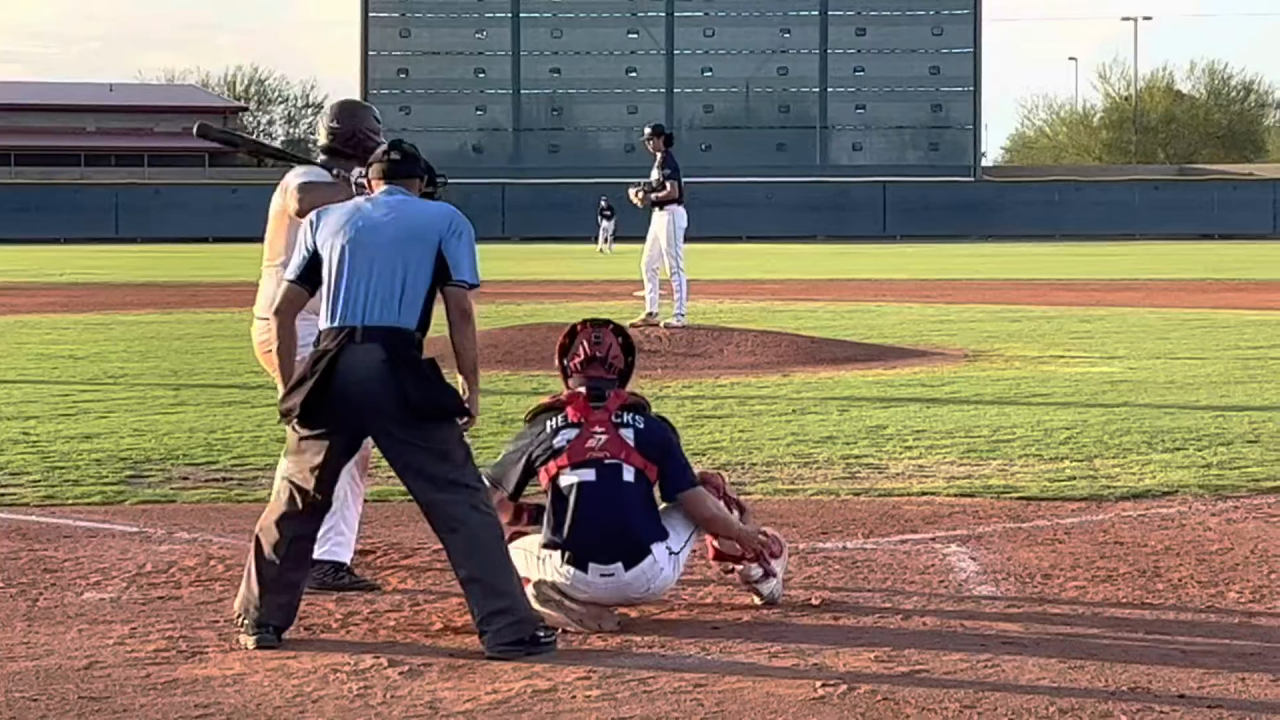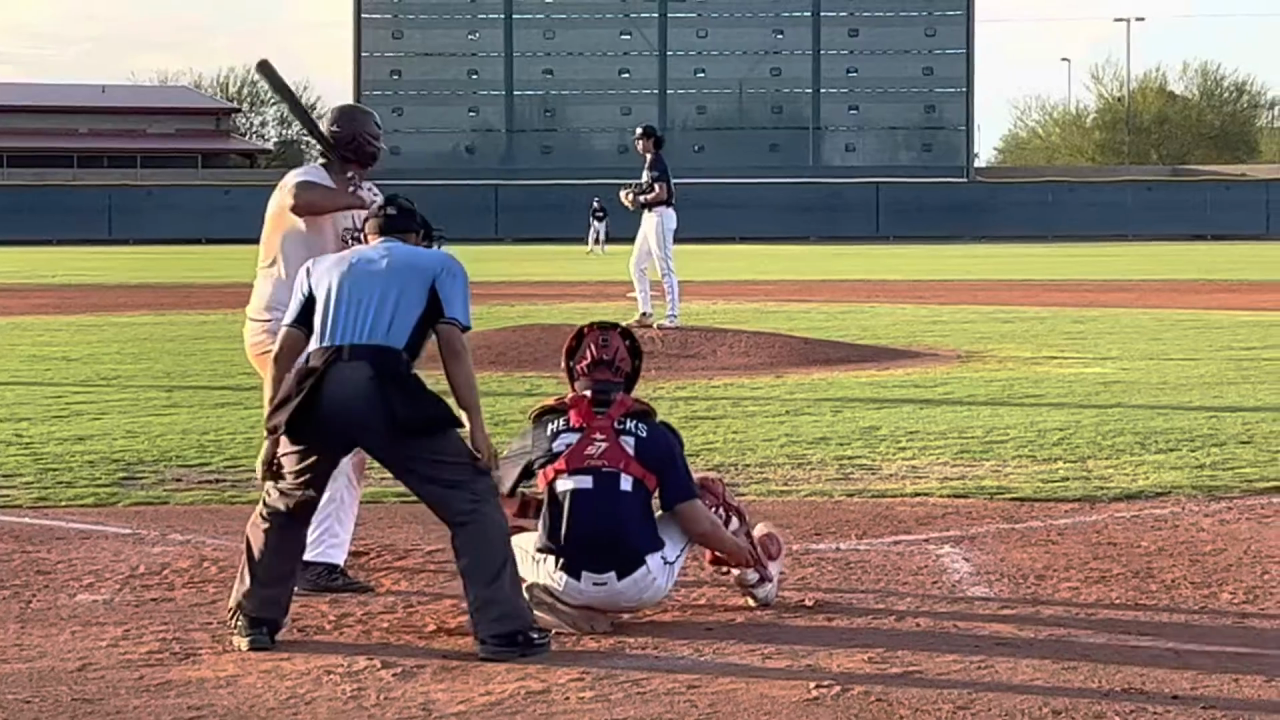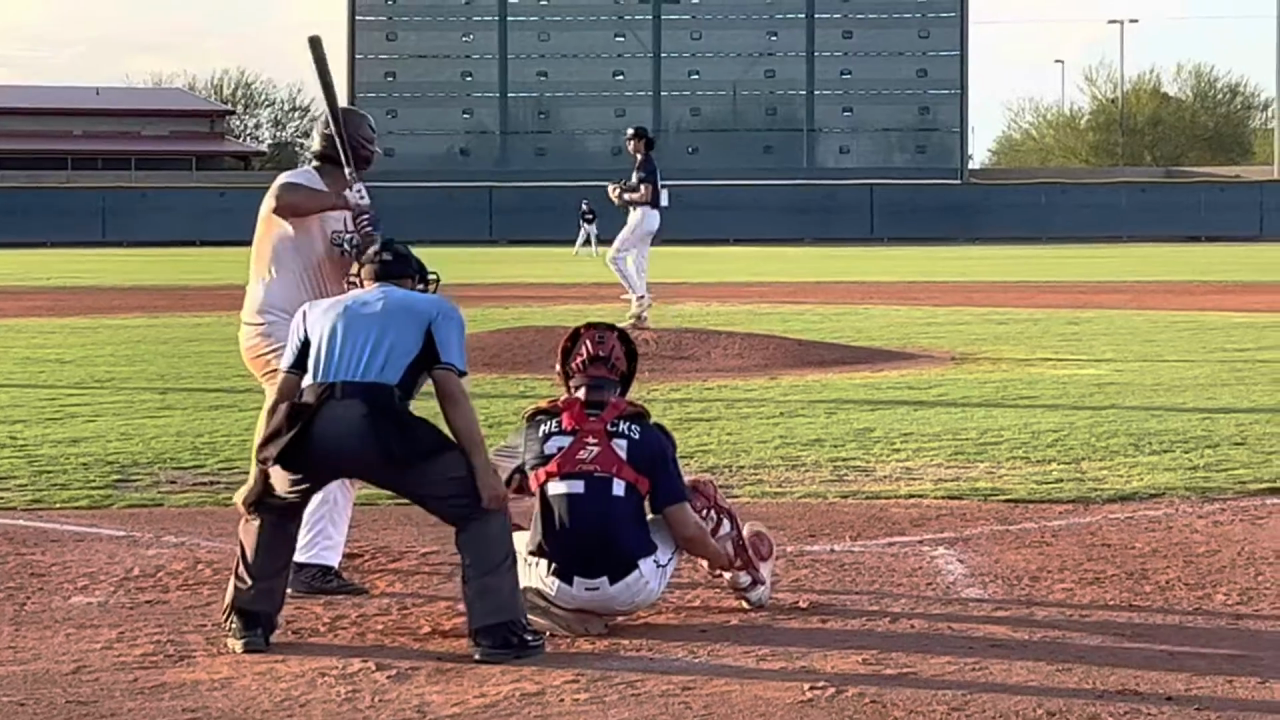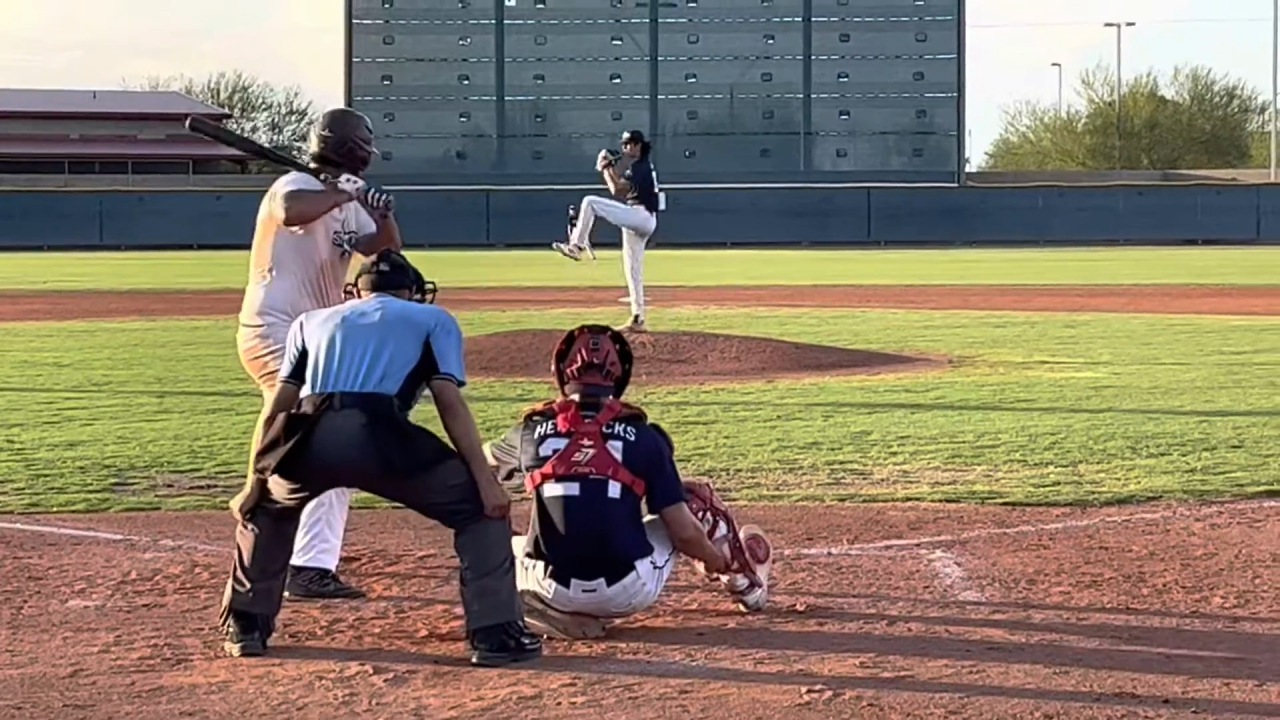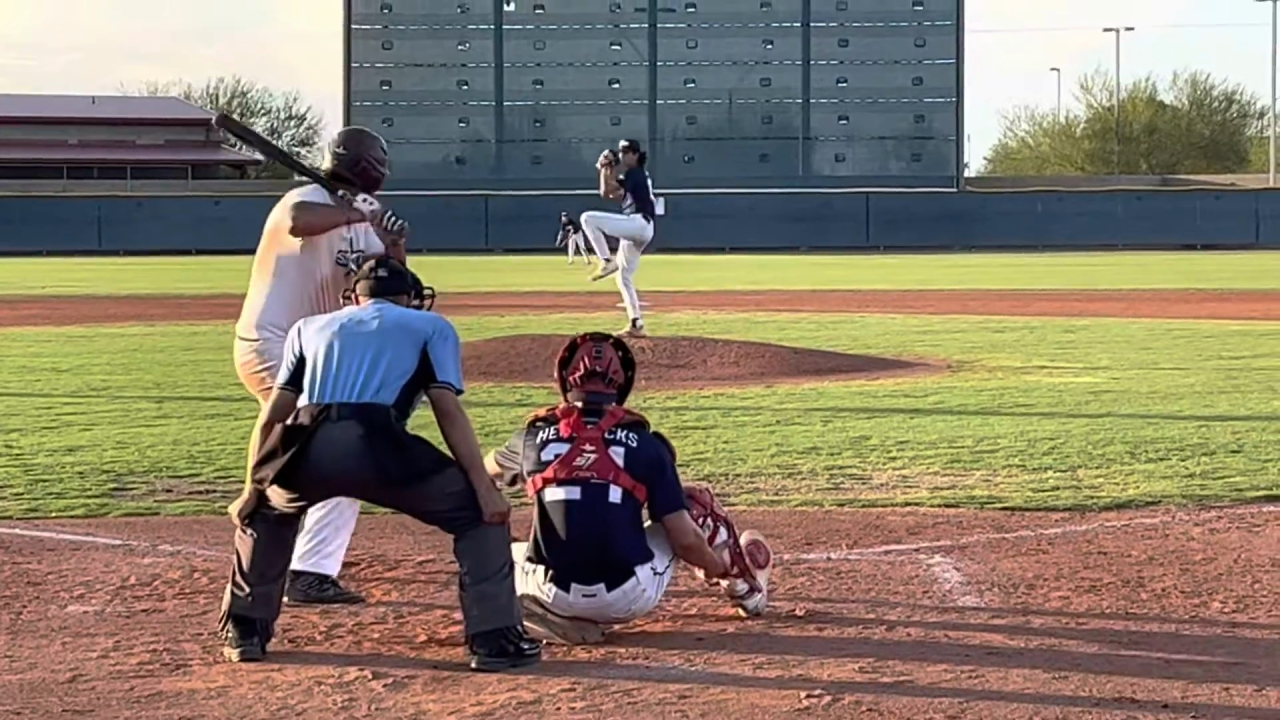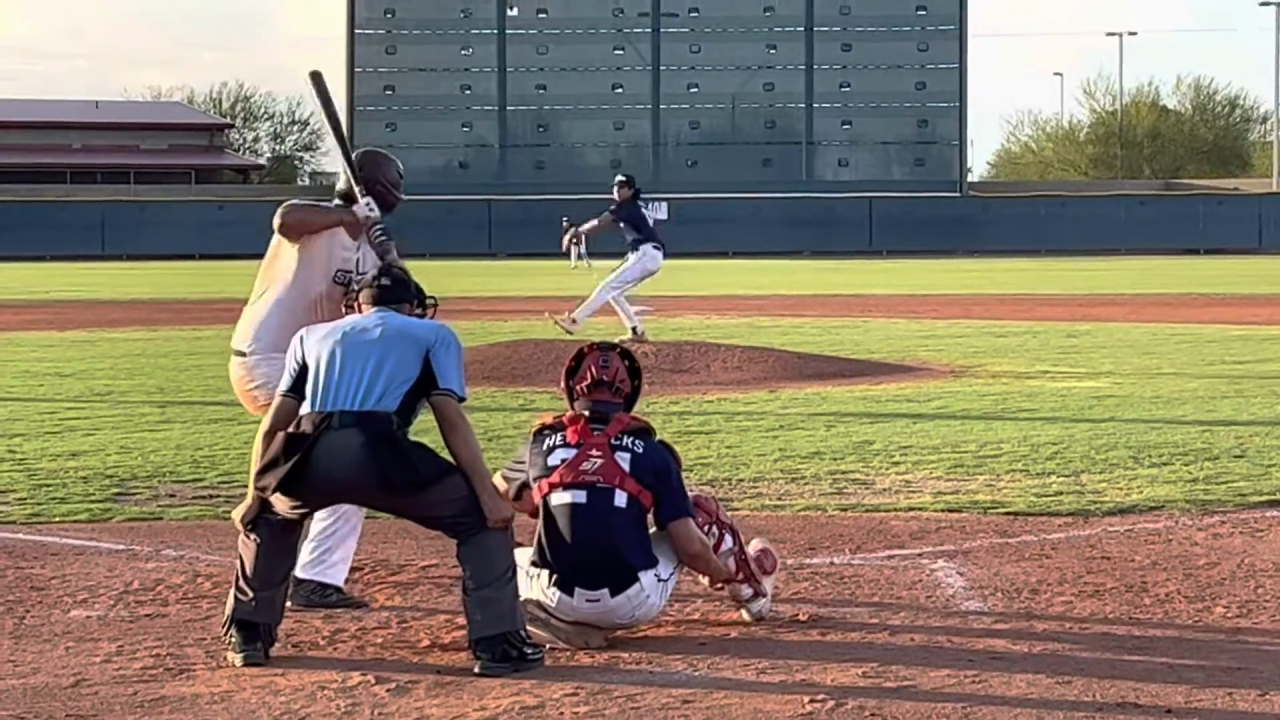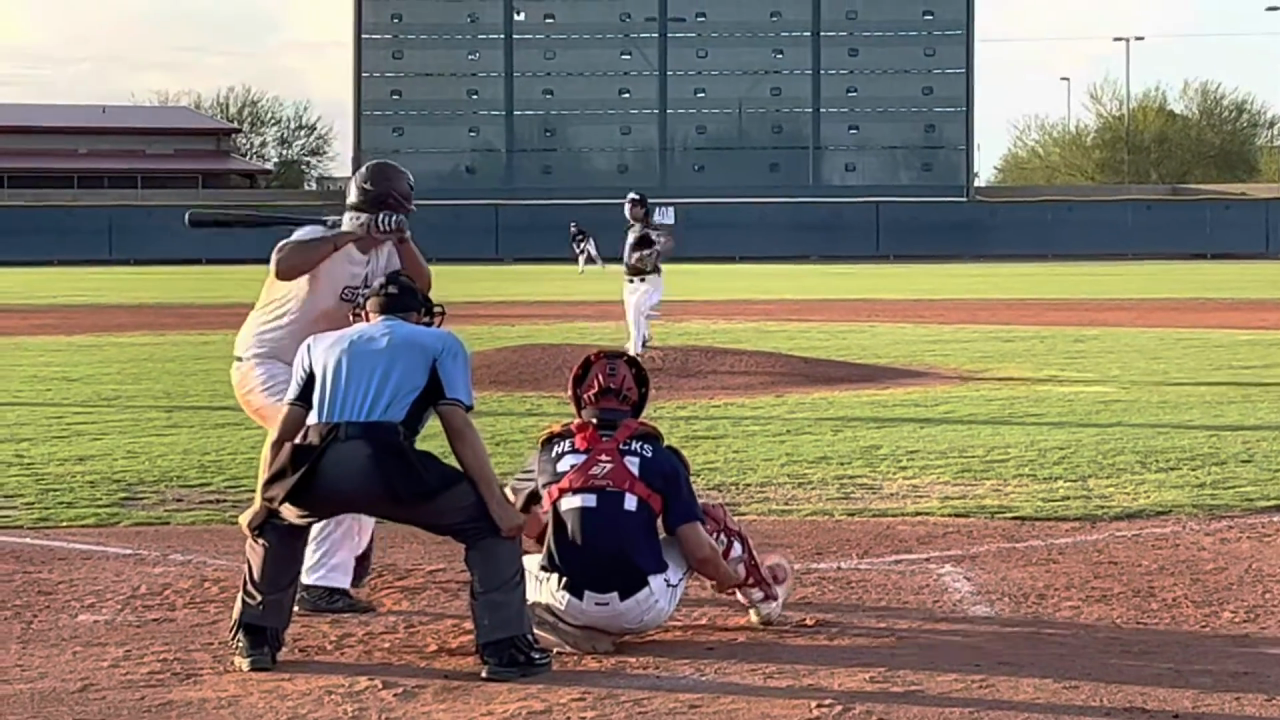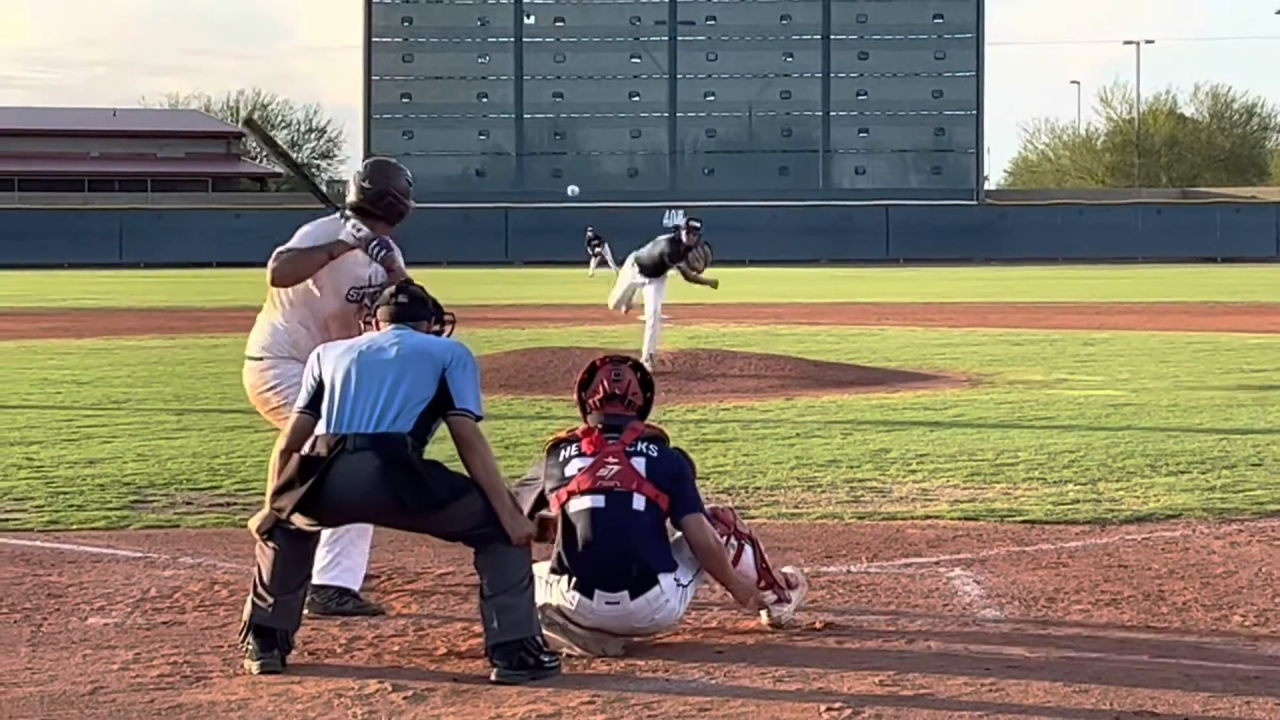
dt=0.3s
person 1, frame 1
left shoulder: (346, 191)
right shoulder: (308, 177)
right elbow: (302, 204)
right wrist: (352, 187)
left hip: (322, 331)
right hip: (295, 330)
right ankle: (323, 562)
person 1, frame 2
left shoulder: (350, 196)
right shoulder: (308, 179)
right elbow: (298, 201)
right wrist: (356, 200)
right hip: (286, 330)
right ankle: (319, 565)
person 1, frame 3
left shoulder: (346, 198)
right shoulder: (298, 182)
right elbow: (282, 202)
left wrist: (367, 237)
right wrist: (342, 202)
right hip: (281, 334)
right ankle: (311, 566)
person 1, frame 4
left shoulder: (345, 201)
right shoulder: (297, 184)
left elbow: (384, 249)
right elbow: (291, 213)
left wrist: (385, 214)
right wrist: (343, 193)
right hip: (280, 336)
right ankle: (310, 570)
person 1, frame 5
left shoulder: (355, 222)
right shoulder: (307, 198)
right elbow: (299, 224)
left wrist: (394, 239)
right wrist: (355, 212)
right hip: (276, 348)
right ankle: (311, 575)
person 1, frame 6
left shoulder: (370, 240)
right shoulder: (318, 224)
right elbow: (284, 221)
left wrist: (387, 256)
right wrist: (350, 214)
right hip: (266, 362)
left ankle: (334, 547)
right ankle: (315, 581)
person 1, frame 7
left shoulder: (383, 250)
right shoulder: (321, 236)
left elbow: (420, 286)
right elbow: (281, 266)
left wrist: (404, 240)
right wrist: (343, 235)
right hip: (265, 367)
left ankle: (348, 552)
right ankle: (321, 586)
person 1, frame 8
left shoulder: (381, 246)
right shoulder: (321, 234)
right elbow: (279, 275)
left wrist: (392, 270)
right wrist: (343, 245)
right hip: (281, 369)
left ankle: (336, 566)
right ankle: (331, 588)
person 2, frame 1
left shoulder: (325, 218)
right shoulder: (445, 218)
left elbow: (283, 310)
right elbow: (459, 311)
left wrist: (291, 385)
right wrist: (470, 388)
left hip: (331, 371)
right hip: (399, 370)
left knee: (299, 498)
right knee: (457, 498)
left ankle: (261, 620)
right ankle: (509, 628)
person 2, frame 2
left shoulder: (321, 265)
right shoulder: (440, 263)
left elbow: (281, 356)
right elbow: (453, 346)
left wrist: (271, 436)
right wrist: (477, 428)
left hip: (318, 394)
right hip: (387, 391)
left knee: (283, 501)
right knee: (474, 500)
left ankle: (254, 621)
right ankle: (504, 630)
person 2, frame 3
left shoulder: (315, 309)
right shoulder: (435, 307)
left elbow: (280, 399)
right elbow: (450, 391)
left wrist: (258, 475)
right wrist: (482, 469)
left hip: (311, 431)
right hip: (380, 427)
left knee: (270, 501)
right knee: (481, 503)
left ankle: (248, 622)
right ankle: (499, 631)
person 2, frame 4
left shoulder: (312, 319)
right shoulder: (433, 318)
left elbow: (276, 409)
right elbow: (450, 402)
left wrist: (254, 484)
right wrist: (485, 480)
left hip: (310, 441)
right hip: (380, 438)
left knee: (268, 503)
right knee: (479, 506)
left ankle: (245, 625)
right ankle: (495, 633)
person 2, frame 5
left shoulder: (309, 326)
right shoulder: (431, 325)
left elbow: (272, 417)
right elbow: (448, 410)
left wrist: (251, 489)
right wrist: (484, 488)
left hip: (307, 450)
right hip: (377, 447)
left knee: (265, 510)
right knee: (478, 510)
left ankle: (244, 632)
right ankle: (495, 639)
person 2, frame 6
left shoulder: (311, 335)
right shoulder: (433, 333)
left elbow: (274, 425)
right elbow: (450, 417)
left wrist: (255, 496)
right wrist: (488, 495)
left hip: (309, 460)
right hip: (378, 455)
left knee: (268, 516)
right knee: (480, 515)
left ankle: (248, 635)
right ankle: (497, 643)
person 2, frame 7
left shoulder: (318, 343)
right shoulder: (440, 342)
left elbow: (282, 435)
right elbow: (458, 428)
left wrist: (262, 503)
right wrist: (498, 505)
left hip: (316, 470)
right hip: (386, 466)
left knee: (275, 521)
right knee: (489, 520)
left ankle: (255, 640)
right ankle: (505, 648)
person 2, frame 8
left shoulder: (329, 352)
right shoulder: (449, 352)
left elbow: (290, 444)
right elbow: (468, 438)
left wrist: (272, 507)
right wrist: (509, 514)
left hip: (325, 482)
right hip: (393, 477)
left knee: (284, 526)
right knee: (497, 523)
left ankle: (265, 644)
right ankle: (514, 650)
person 3, frame 1
left shoulder: (543, 426)
right shoulder: (650, 427)
left elbow: (489, 503)
right elbow: (706, 512)
right wrist: (744, 533)
left hip: (573, 579)
right hip: (646, 577)
left knee: (514, 547)
right knee: (709, 487)
left ankle: (567, 600)
right ankle: (760, 576)
person 3, frame 2
left shoulder: (545, 427)
right shoulder: (653, 434)
right elbow: (699, 527)
right wrist: (738, 550)
left hip: (565, 584)
right hip: (640, 586)
left knee: (509, 542)
right knee: (708, 491)
left ankle: (561, 602)
right ankle: (758, 579)
person 3, frame 3
left shoulder: (537, 429)
right shoulder: (646, 435)
right elbow: (687, 531)
right wrist: (722, 558)
left hip: (559, 588)
right hip: (632, 590)
right knee: (699, 496)
left ankle: (552, 604)
right ankle: (749, 582)
person 3, frame 4
left shoulder: (533, 429)
right shoulder: (642, 436)
left elbow: (485, 461)
right elbow: (684, 532)
right wrist: (717, 560)
left hip: (556, 590)
right hip: (629, 592)
right knee: (696, 498)
left ankle: (555, 609)
right ankle: (747, 583)
person 3, frame 5
left shoulder: (536, 435)
right shoulder: (644, 443)
left elbow: (489, 468)
right elbow: (686, 541)
right wrist: (718, 566)
left hip: (556, 596)
right hip: (628, 598)
right knee: (696, 503)
left ankle: (559, 617)
right ankle: (747, 588)
person 3, frame 6
left shoulder: (543, 442)
right shoulder: (650, 451)
left elbow: (500, 491)
right elbow: (691, 548)
right wrist: (721, 572)
left hip: (557, 601)
right hip: (632, 605)
right knee: (703, 510)
left ankle: (564, 622)
right ankle: (751, 590)
person 3, frame 7
left shoulder: (552, 450)
right shoulder: (658, 457)
right elbow: (700, 553)
right wrist: (729, 579)
left hip: (568, 604)
right hip: (642, 609)
right knee: (711, 518)
left ankle: (567, 625)
right ankle: (762, 594)
person 3, frame 8
left shoulder: (558, 455)
right shoulder: (664, 457)
right elbow: (703, 542)
right wrist: (735, 585)
left hip: (580, 608)
right hip: (654, 609)
right knee: (720, 522)
left ankle: (571, 625)
right ankle: (774, 597)
person 4, frame 1
left shoulder: (668, 161)
right shoulder: (658, 162)
left elbow: (673, 192)
left wrist: (650, 196)
right wrist: (644, 194)
left hip: (671, 215)
right hip: (658, 216)
left knee: (674, 266)
right knee: (649, 265)
left ankle: (680, 316)
right ankle: (651, 313)
person 4, frame 2
left shoulder: (656, 163)
right shoulder: (651, 163)
left elbow: (662, 195)
left wrist: (639, 199)
right wrist: (635, 196)
left hip: (660, 217)
right hip: (650, 217)
left knee: (665, 268)
right knee: (637, 265)
left ankle: (672, 316)
right ankle: (645, 314)
person 4, frame 3
left shoulder: (645, 163)
right shoulder: (644, 163)
left elbow: (645, 196)
left wrist: (624, 195)
right wrist: (623, 192)
left hip: (644, 215)
right hip: (643, 216)
left knee: (614, 256)
right knee: (637, 267)
left ankle: (640, 297)
right ankle: (640, 317)
person 4, frame 4
left shoulder: (639, 165)
right shoulder: (643, 166)
left elbow: (617, 190)
right elbow: (623, 187)
left wrist: (606, 168)
right wrist: (609, 168)
left hip: (638, 215)
right hip: (646, 221)
left knee: (589, 202)
right knee: (633, 271)
left ankle: (577, 246)
right ankle: (638, 320)
person 4, frame 5
left shoulder: (634, 172)
right shoulder: (637, 174)
left elbow: (605, 192)
right elbow: (614, 195)
left wrist: (605, 171)
right wrist: (606, 170)
left hip: (636, 224)
right hip: (643, 231)
left knee: (587, 218)
right knee: (624, 279)
left ankle: (607, 260)
right ankle: (637, 325)
person 4, frame 6
left shoulder: (626, 206)
right shoulder: (634, 208)
left elbow: (599, 222)
left wrist: (576, 231)
left hip: (647, 255)
right hip: (648, 255)
left knee: (607, 287)
right knee: (613, 294)
left ankle: (574, 321)
right ankle: (637, 332)
person 4, frame 7
left shoulder: (650, 229)
right shoulder: (632, 228)
left elbow: (668, 242)
left wrist: (654, 253)
left hip: (649, 282)
right hip: (631, 284)
left knee: (638, 308)
right knee: (635, 321)
left ankle: (635, 352)
right ankle: (643, 339)
person 4, frame 8
left shoulder: (688, 247)
right shoulder: (668, 244)
right elbow: (687, 274)
right wrist: (706, 281)
left hip: (656, 277)
right hip: (635, 269)
left knee: (653, 315)
right knee: (616, 304)
left ankle: (648, 359)
